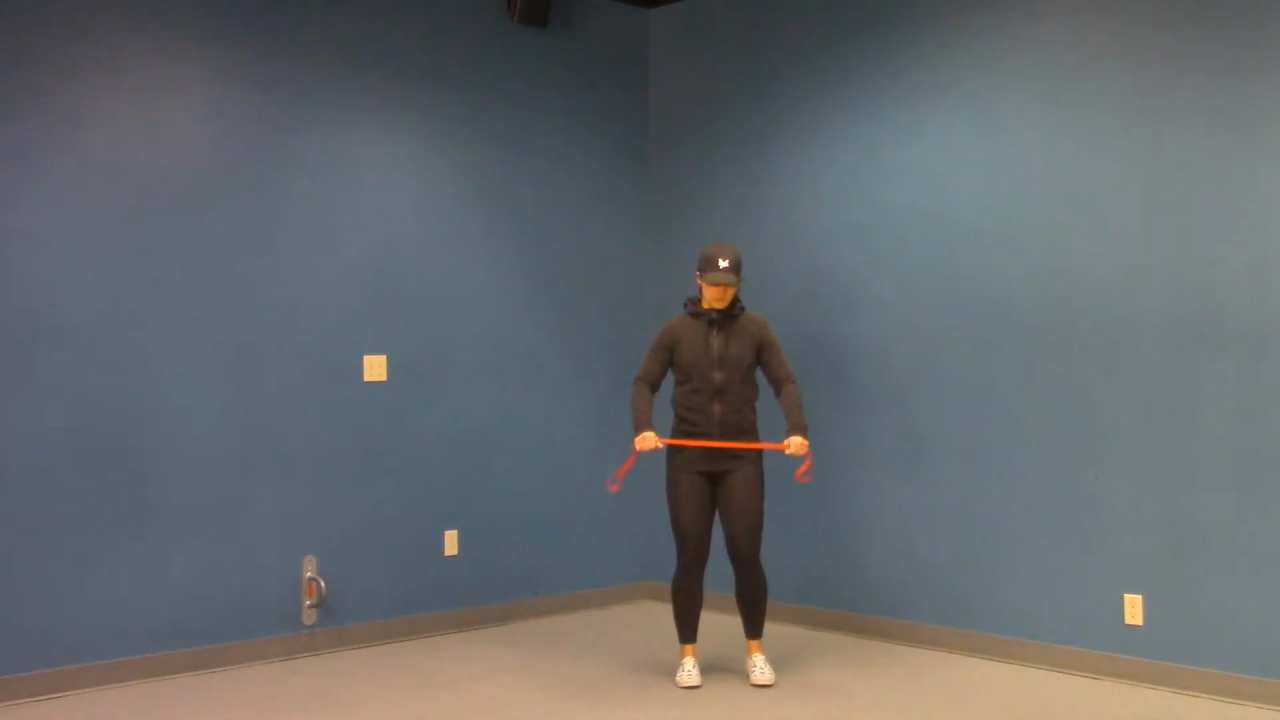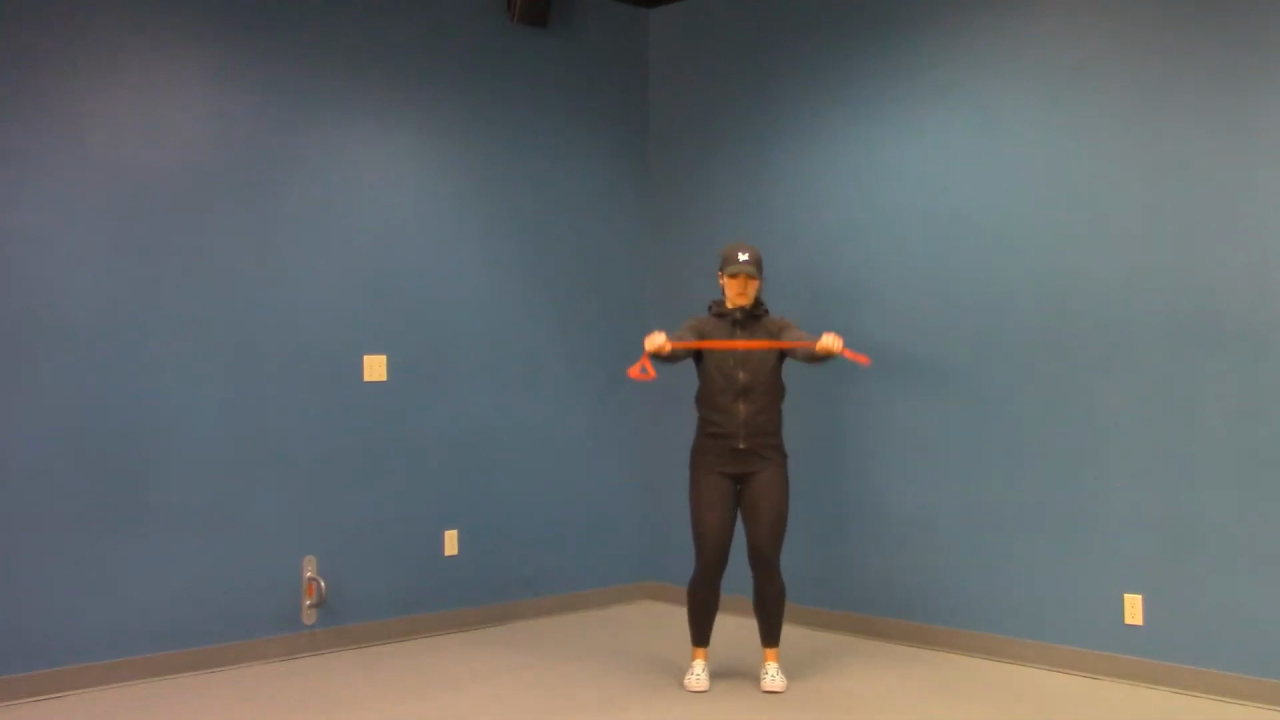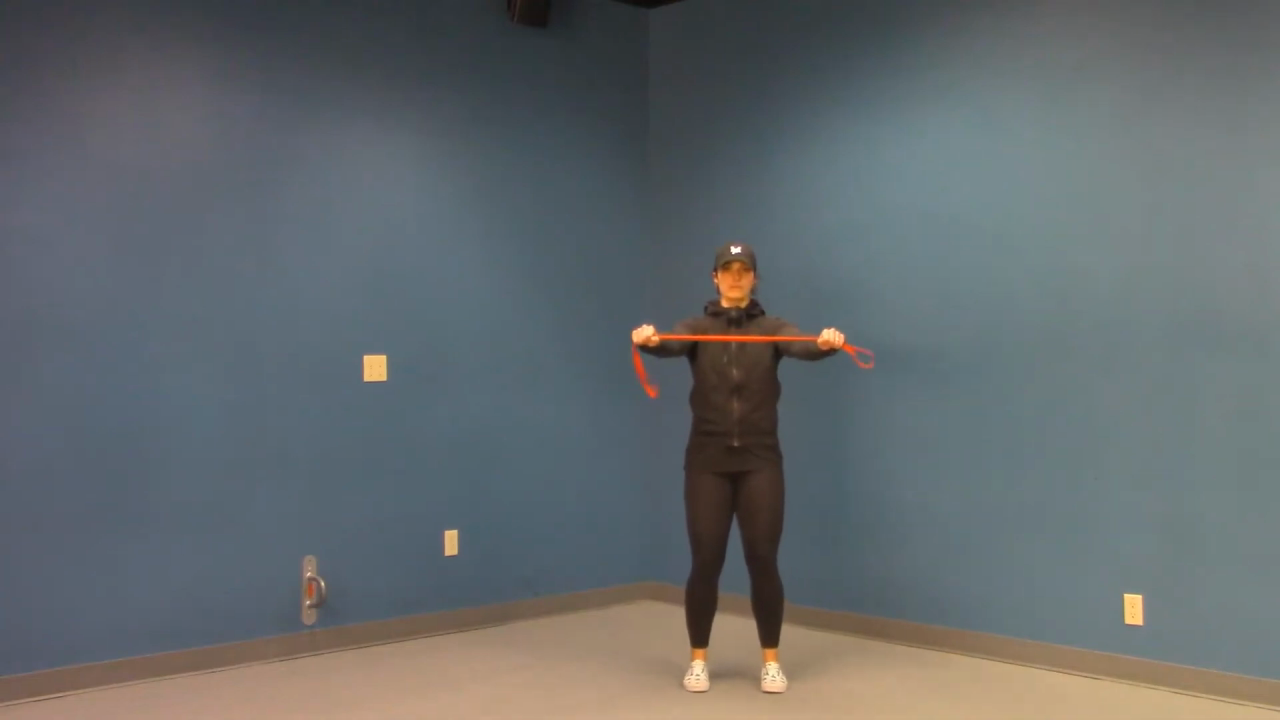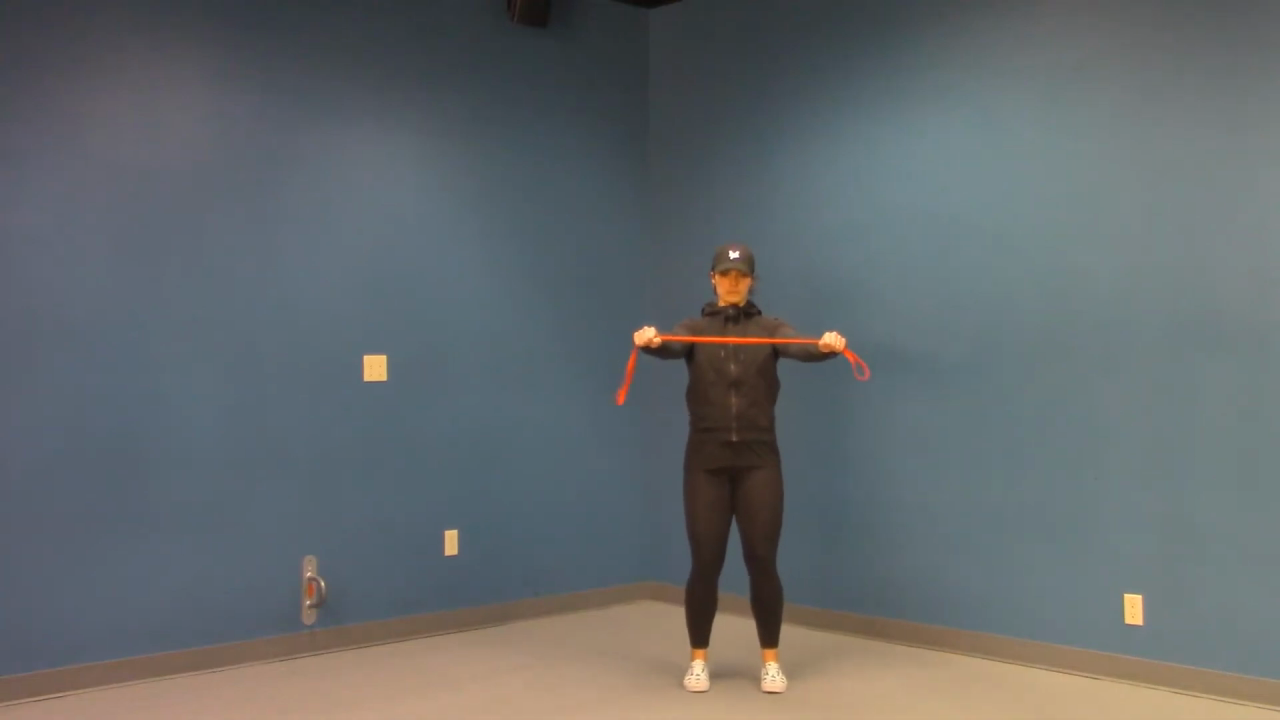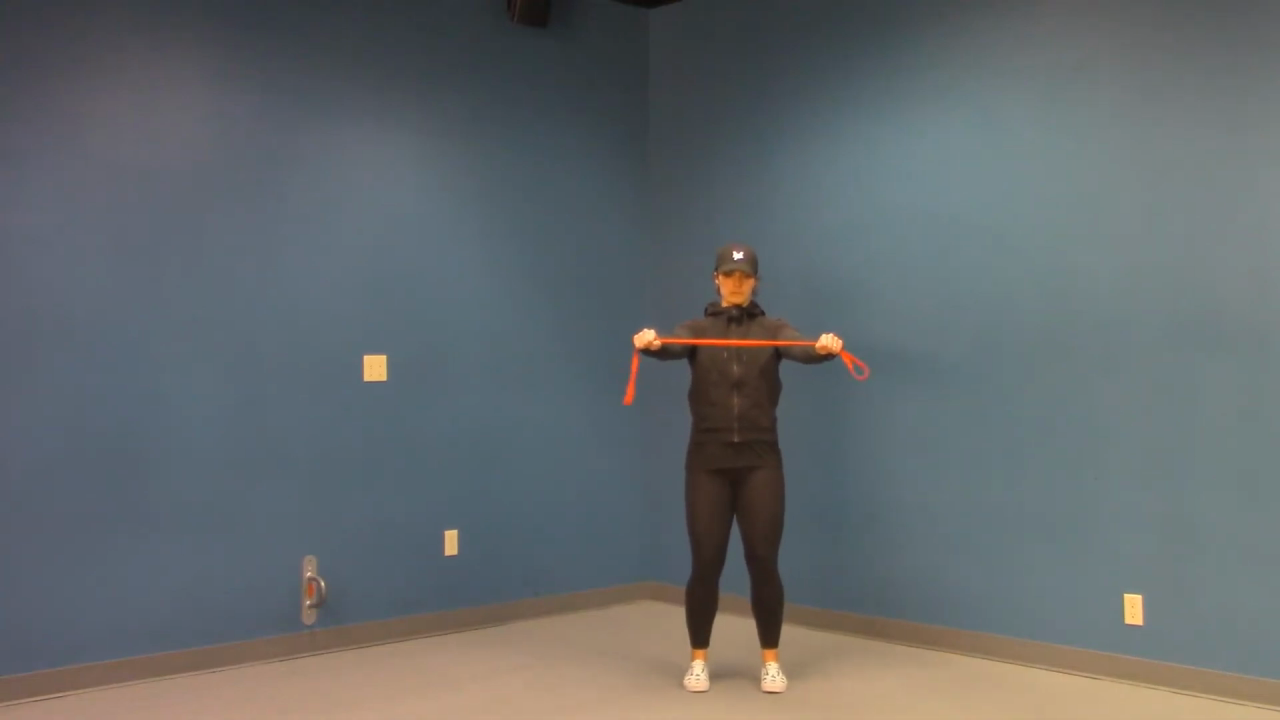
dt=0.5s
person 1, frame 1
left shoulder: (755, 328)
right shoulder: (676, 329)
left elbow: (785, 382)
right elbow: (645, 382)
left wrist: (797, 428)
right wrist: (643, 426)
left hip: (741, 457)
right hip: (688, 457)
left knee: (746, 556)
right knee: (690, 559)
left ankle: (755, 651)
right ankle: (688, 656)
person 1, frame 2
left shoulder: (776, 327)
right shoulder: (702, 326)
left elbow: (803, 346)
right elbow: (679, 347)
left wrist: (826, 347)
right wrist: (658, 347)
left hip: (764, 460)
right hip: (713, 459)
left knee: (766, 562)
right knee: (709, 562)
left ankle: (771, 660)
right ankle: (698, 658)
person 1, frame 3
left shoulder: (772, 328)
right shoulder: (698, 327)
left elbow: (800, 347)
right elbow: (672, 344)
left wrist: (825, 344)
right wrist: (650, 340)
left hip: (760, 459)
right hip: (708, 459)
left knee: (763, 562)
right knee: (706, 563)
left ankle: (771, 660)
right ankle: (698, 659)
person 1, frame 4
left shoulder: (769, 328)
right shoulder: (695, 328)
left elbow: (798, 348)
right elbow: (671, 347)
left wrist: (825, 346)
right wrist: (651, 341)
left hip: (758, 459)
right hip: (706, 460)
left knee: (762, 562)
right knee: (705, 563)
left ankle: (770, 660)
right ankle: (698, 659)
person 1, frame 5
left shoulder: (772, 328)
right shoulder: (698, 328)
left elbow: (799, 349)
right elbow: (673, 347)
left wrist: (824, 348)
right wrist: (651, 343)
left hip: (760, 460)
right hip: (708, 460)
left knee: (763, 563)
right knee: (706, 564)
left ankle: (770, 660)
right ankle: (698, 660)
